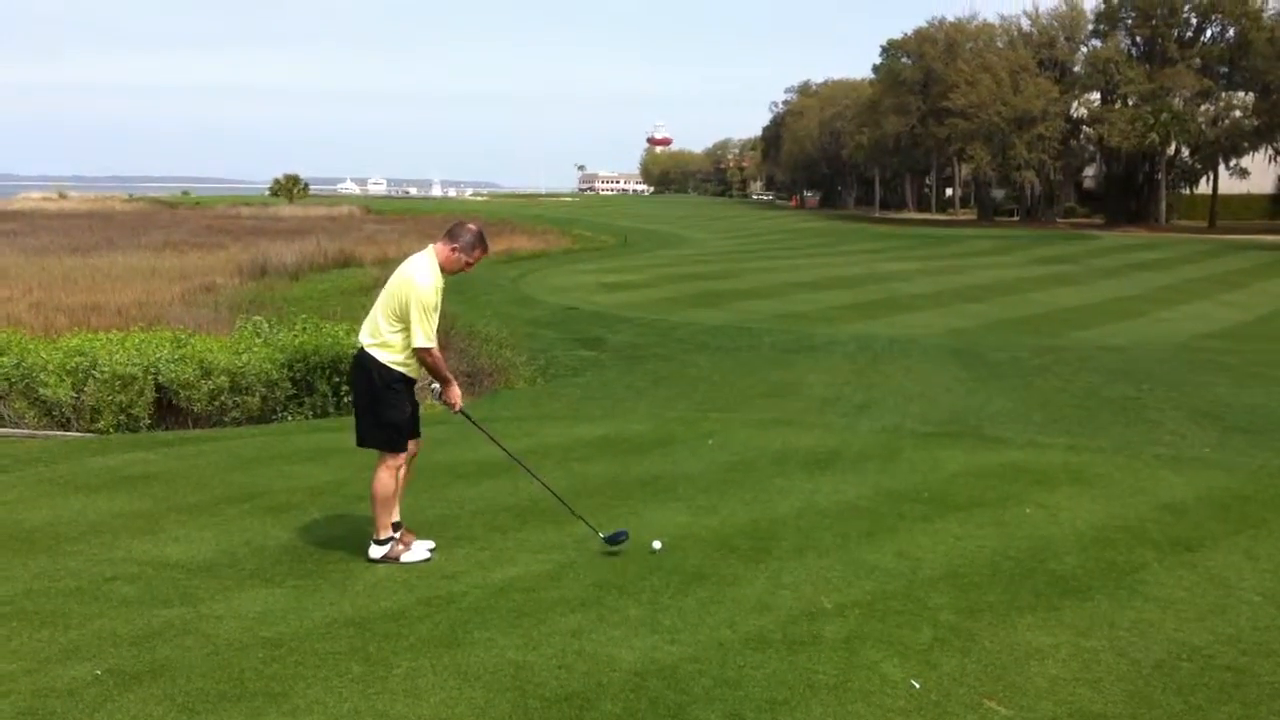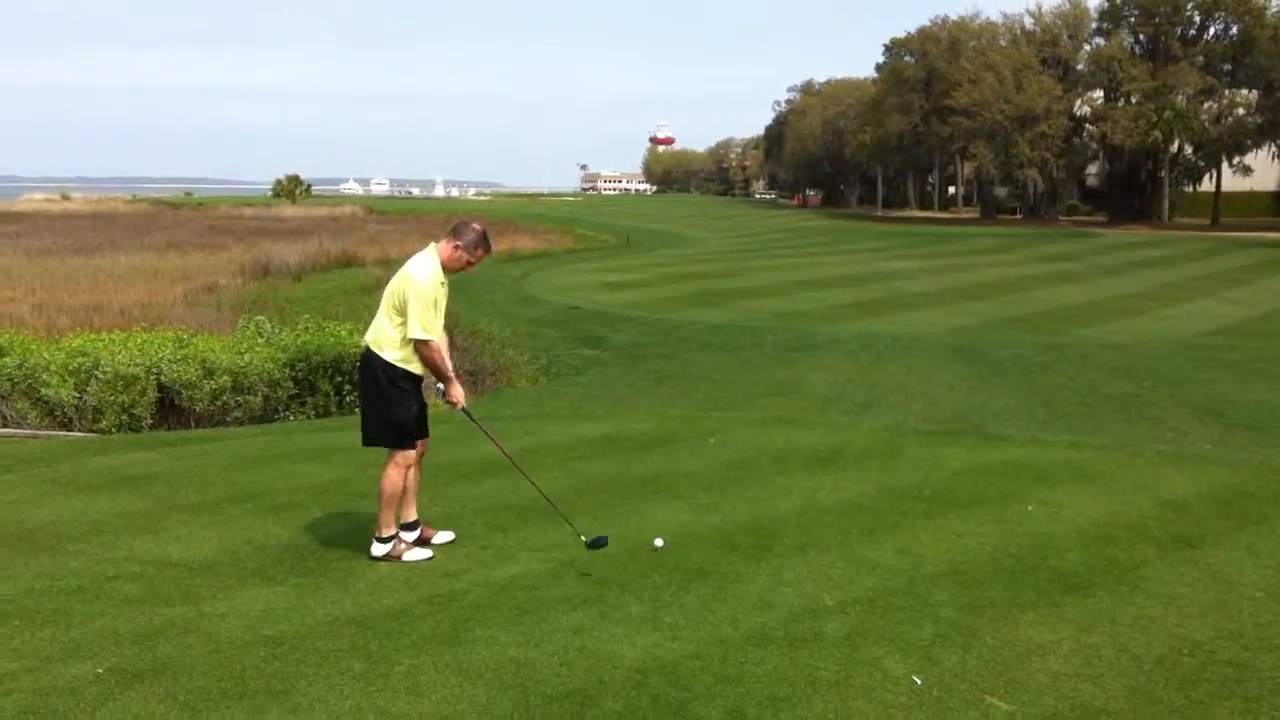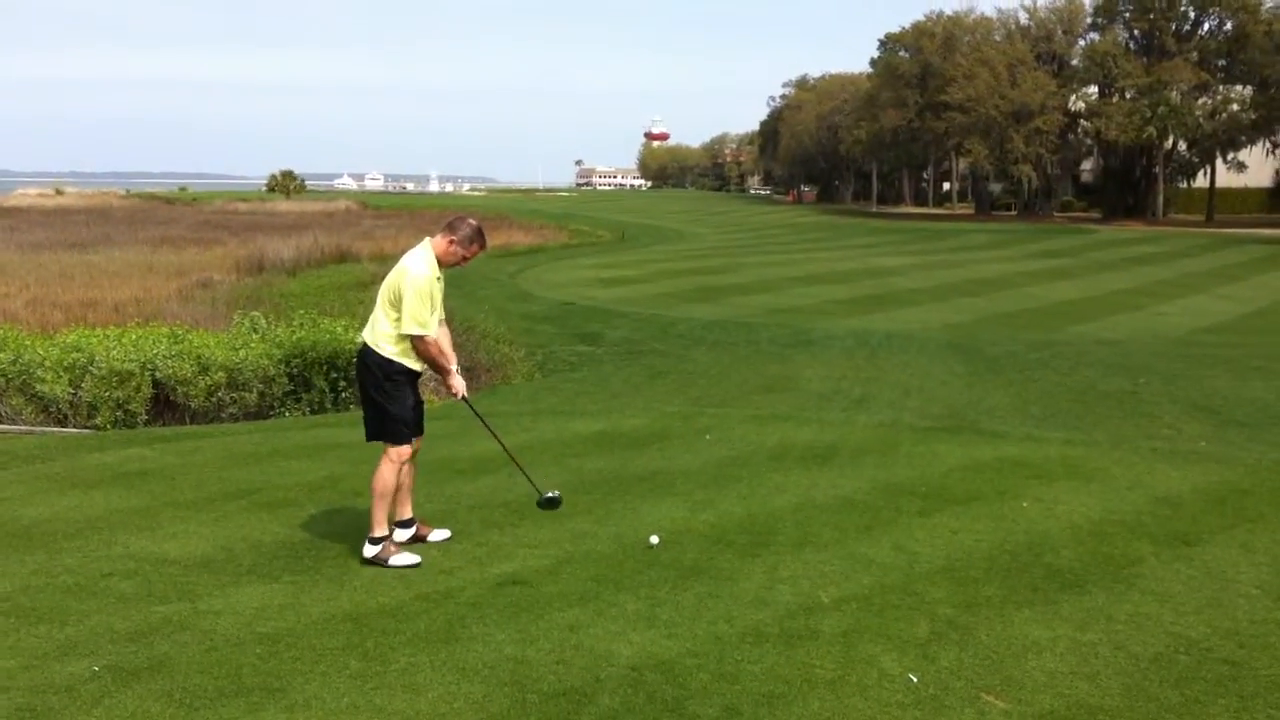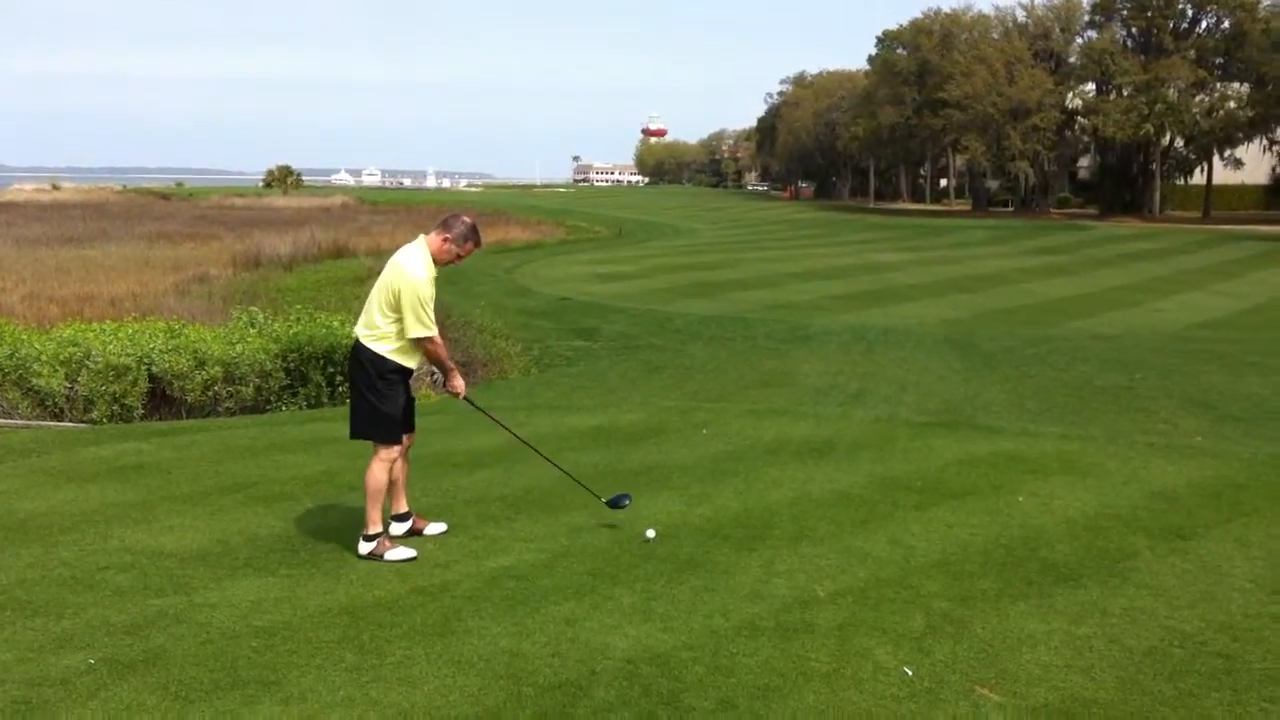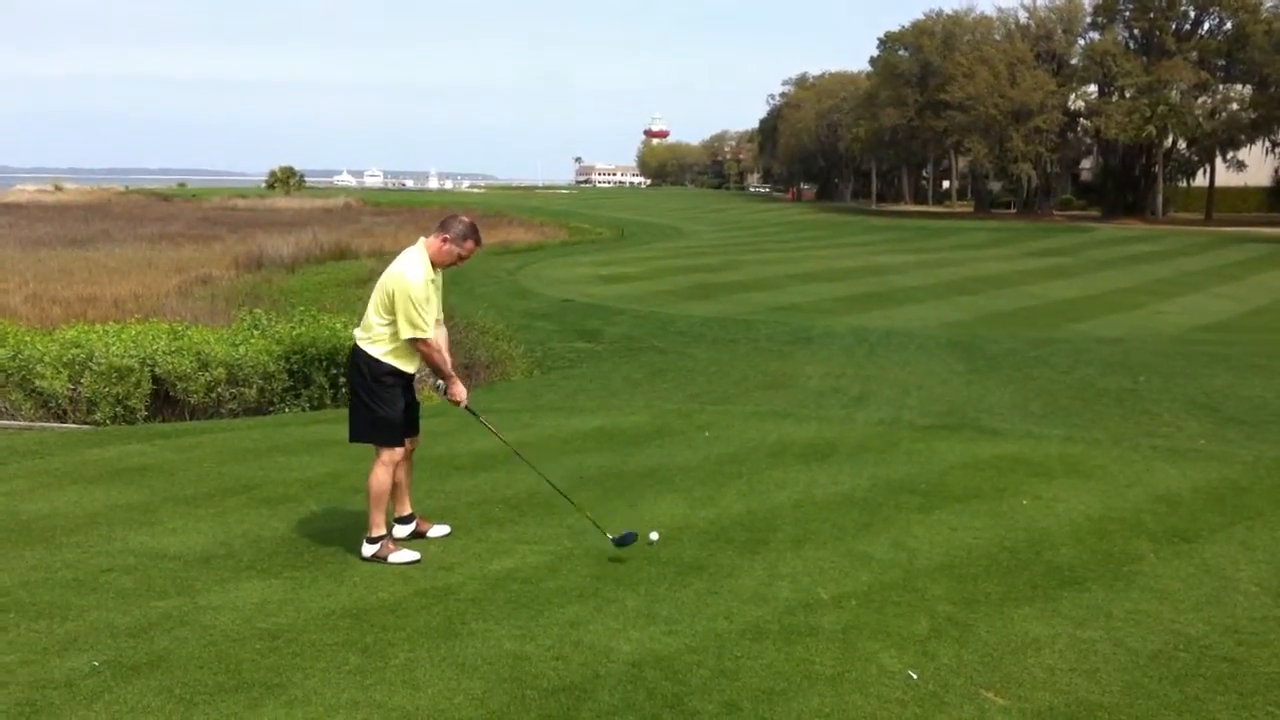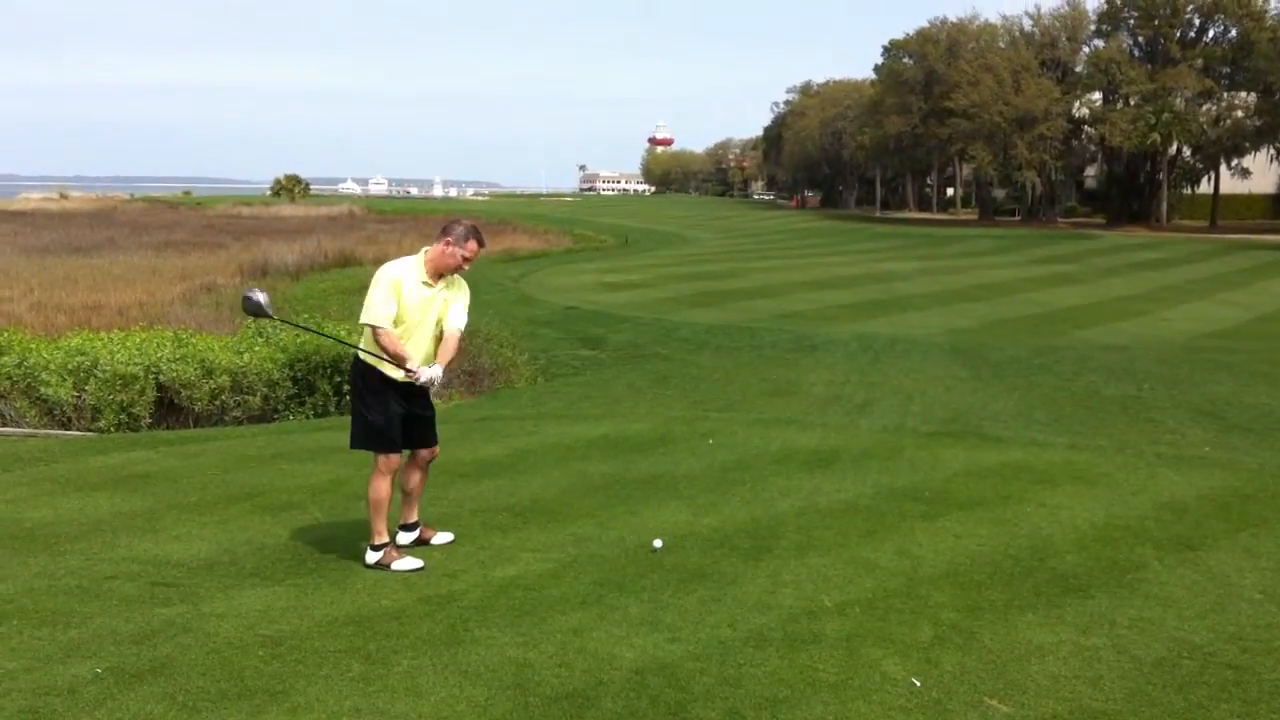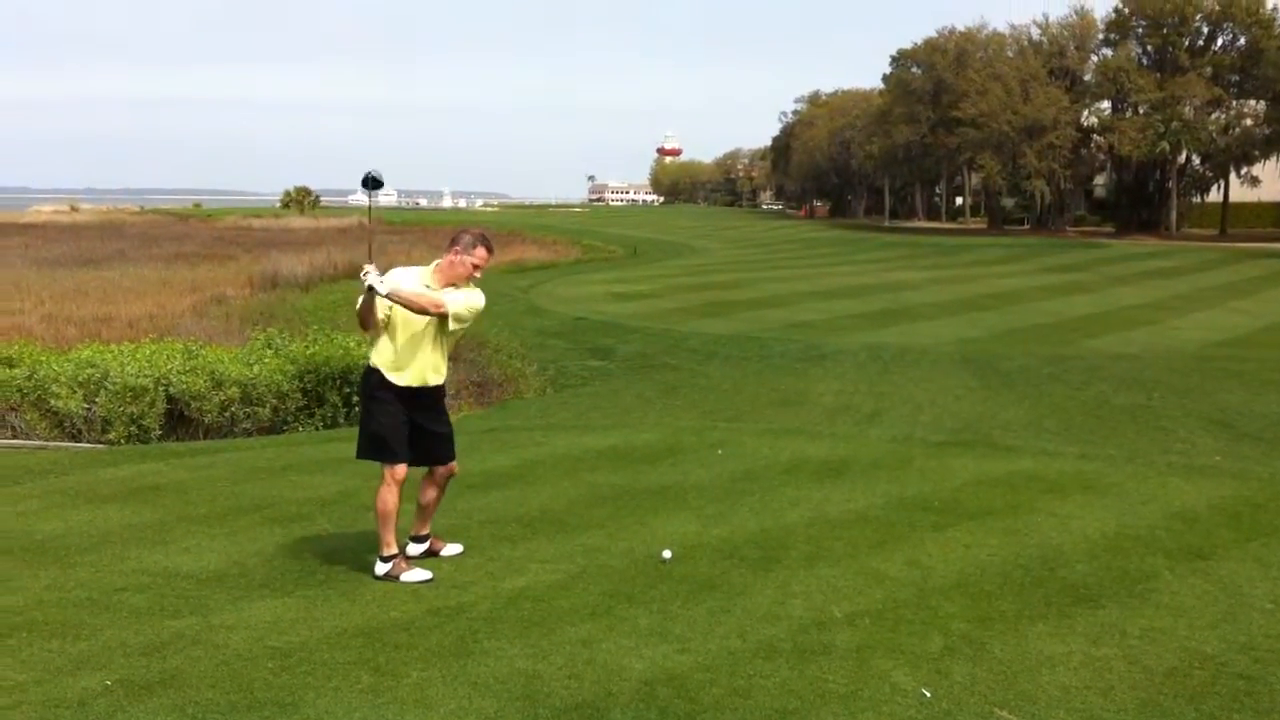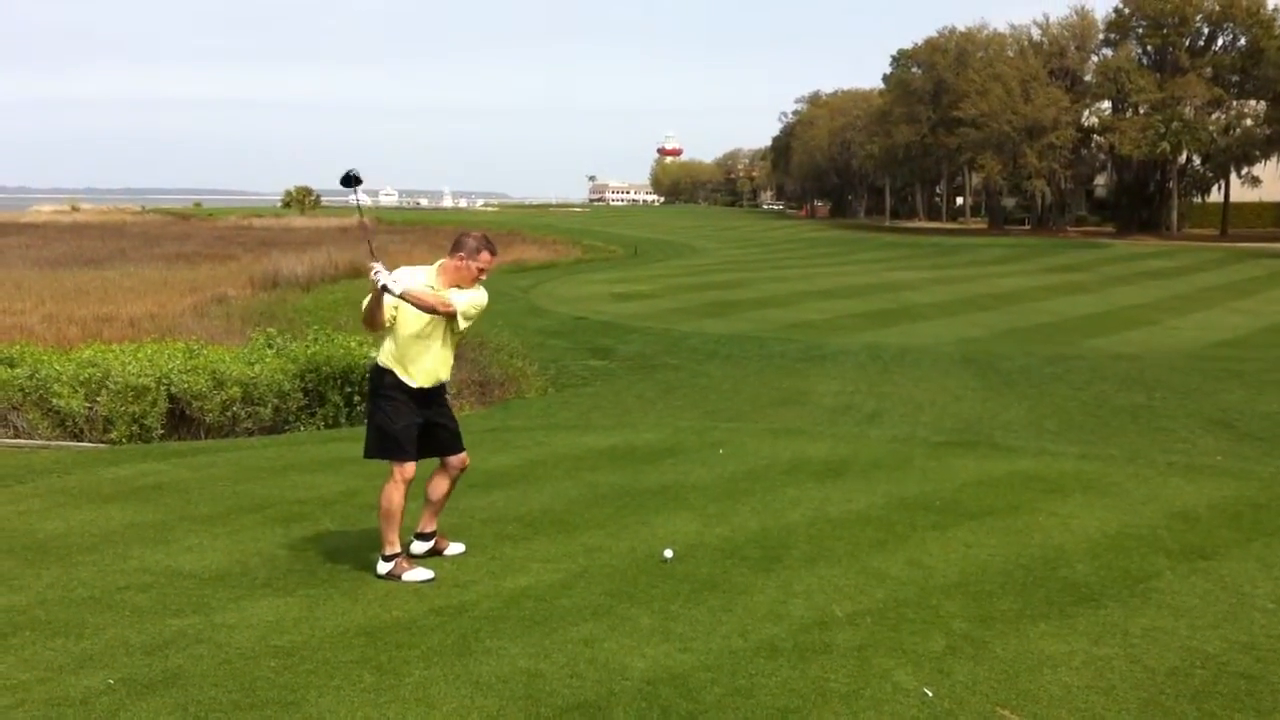
dt=0.3s
person 1, frame 1
left shoulder: (425, 264)
right shoulder: (424, 281)
left elbow: (424, 339)
right elbow: (425, 349)
left wrist: (443, 379)
right wrist: (449, 383)
left hip: (392, 368)
right hip: (382, 371)
left knee: (408, 448)
right knee: (392, 457)
left ankle: (392, 526)
right ankle: (382, 542)
person 1, frame 2
left shoulder: (434, 269)
right shoulder: (424, 277)
left elbow: (436, 332)
right elbow: (424, 343)
left wrist: (450, 374)
right wrist: (449, 381)
left hip: (402, 369)
right hip: (387, 370)
left knee: (417, 448)
right knee: (402, 455)
left ankle: (409, 527)
right ankle: (384, 540)
person 1, frame 3
left shoulder: (429, 264)
right shoulder: (419, 273)
left elbow: (438, 324)
right elbow: (421, 339)
left wrist: (454, 367)
right wrist: (448, 374)
left hip: (399, 365)
right hip: (384, 365)
left knee: (410, 445)
right knee: (396, 451)
left ankle: (405, 524)
right ankle: (377, 541)
person 1, frame 4
left shoulder: (416, 254)
right shoulder: (416, 273)
left elbow: (425, 328)
right elbow: (427, 338)
left wrist: (443, 368)
right wrist: (451, 373)
left hip: (389, 361)
right hip: (377, 363)
left knee: (403, 441)
right knee: (386, 450)
left ankle: (401, 518)
right ankle: (371, 537)
person 1, frame 5
left shoulder: (432, 269)
right shoulder: (411, 275)
left elbow: (436, 325)
right elbow: (422, 342)
left wrist: (450, 372)
right wrist: (451, 381)
left hip: (399, 367)
right hip: (375, 367)
left knee: (407, 444)
right knee: (389, 452)
left ankle: (405, 520)
right ankle: (376, 540)
person 1, frame 6
left shoulder: (457, 288)
right shoulder: (394, 272)
left elbow: (452, 333)
right elbow: (378, 331)
left wrist: (437, 368)
right wrist: (411, 363)
left hip: (415, 382)
right hip: (378, 375)
left knee: (425, 452)
right knee: (388, 460)
left ankle: (410, 527)
right ankle: (378, 547)
person 1, frame 7
left shoulder: (472, 298)
right shoulder: (401, 275)
left elbow: (432, 307)
right elbow: (367, 324)
left wrist: (385, 287)
right wrist: (371, 291)
left hip: (428, 392)
right hip: (385, 386)
left knee: (445, 468)
right knee: (395, 472)
left ankle: (420, 539)
right ankle: (388, 558)
person 1, frame 8
left shoulder: (476, 297)
right shoulder: (406, 275)
left elbow: (442, 305)
right elbow: (373, 324)
left wrist: (397, 288)
right wrist: (378, 292)
left hip: (431, 390)
right hip: (393, 386)
left knee: (456, 461)
right knee: (403, 470)
left ankle: (425, 535)
right ankle: (390, 557)
